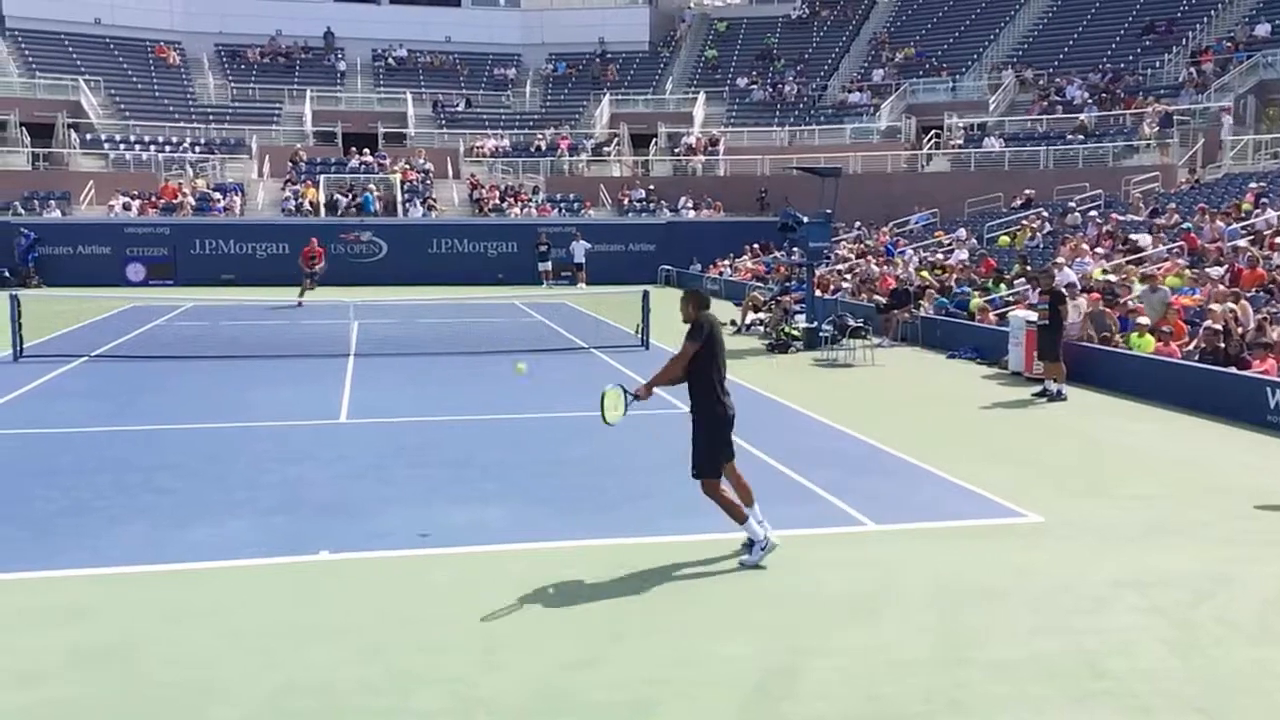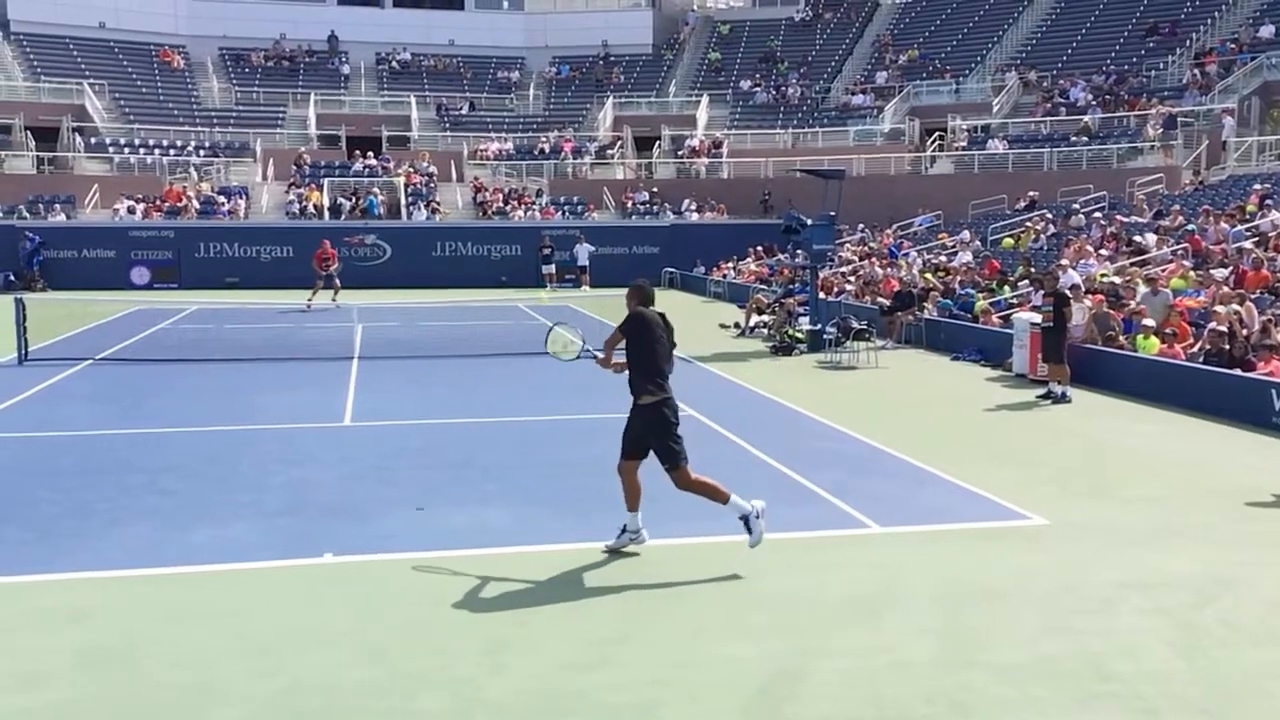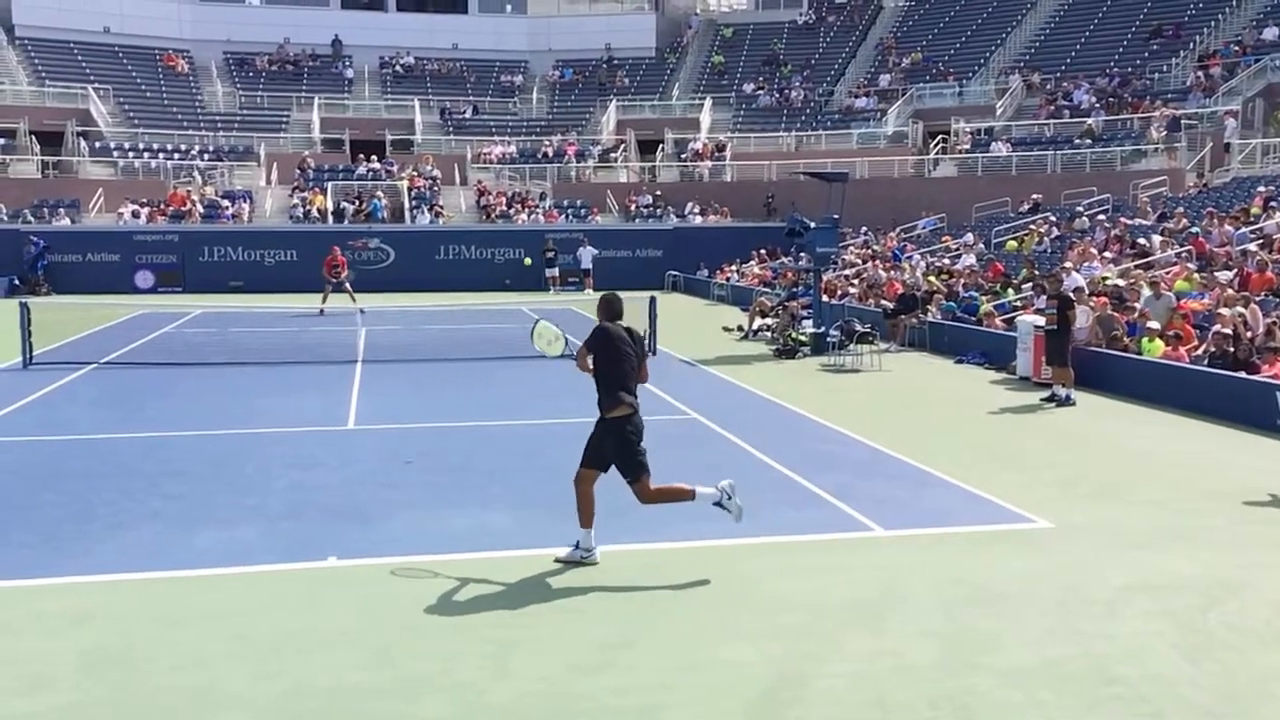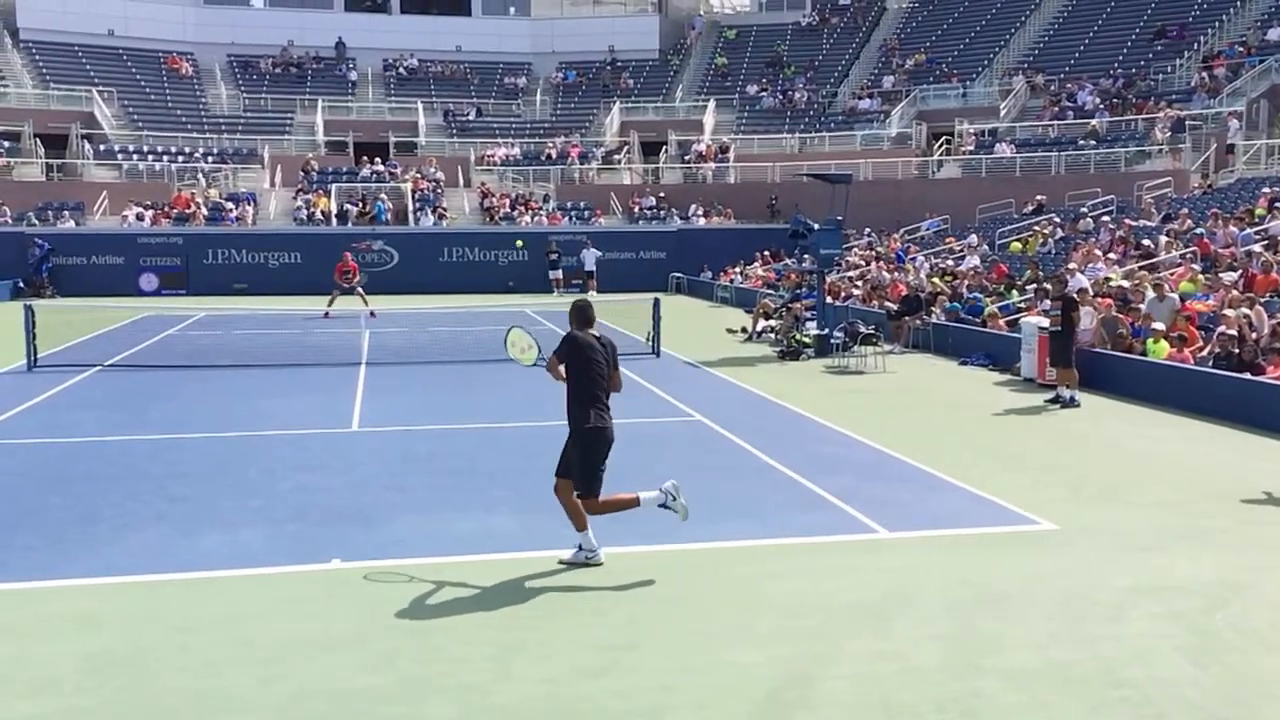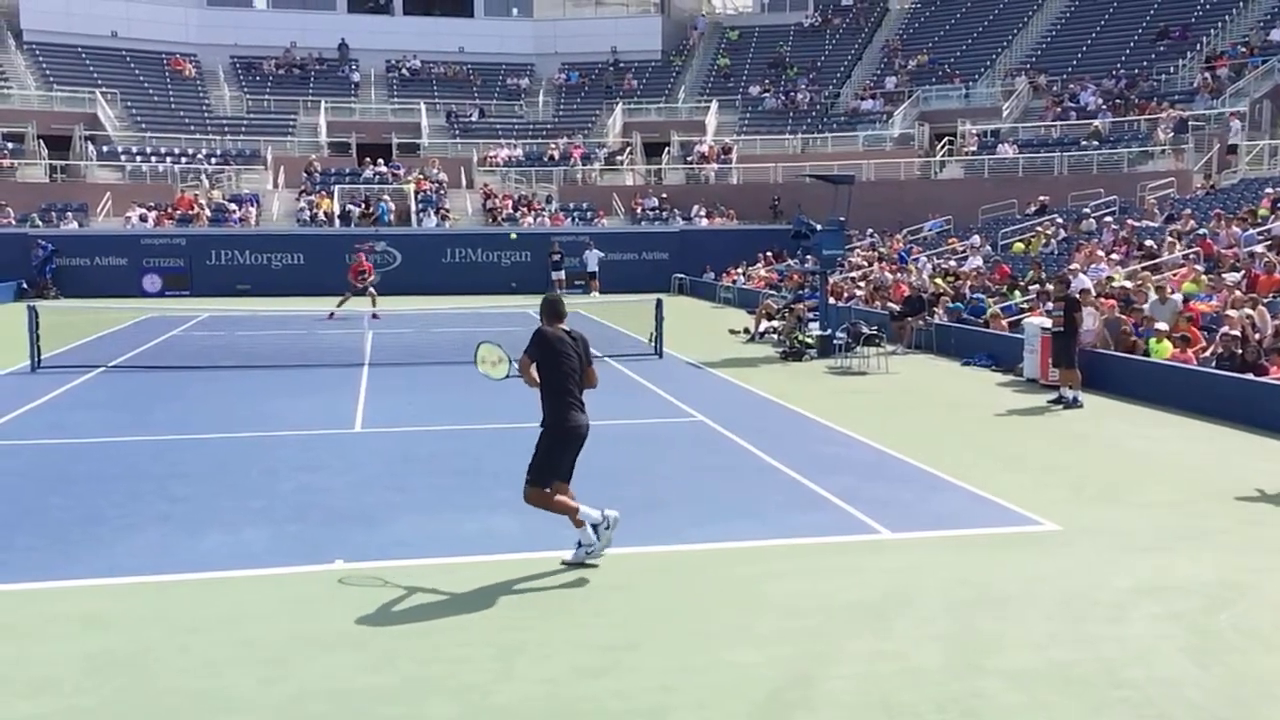
dt=0.7s
person 1, frame 1
left shoulder: (704, 323)
right shoulder: (701, 328)
left elbow: (679, 360)
right elbow: (683, 373)
left wrist: (648, 384)
right wrist: (654, 384)
left hip: (711, 414)
right hip: (714, 412)
left knee: (710, 486)
right knee: (729, 471)
left ankle: (759, 538)
right ankle: (758, 525)
person 1, frame 2
left shoulder: (638, 316)
right shoulder: (663, 323)
left elbow: (610, 343)
left wrist: (607, 360)
right wrist: (629, 364)
left hip: (657, 408)
right hip: (644, 407)
left knee: (683, 479)
right knee: (626, 468)
left ankle: (747, 511)
right ankle: (633, 529)
person 1, frame 3
left shoulder: (603, 332)
right shoulder: (634, 337)
left elbow: (581, 357)
right elbow: (643, 377)
left wrist: (588, 367)
left hip: (621, 423)
right hip: (611, 422)
left knee: (645, 492)
right knee: (582, 479)
left ankle: (718, 494)
right ankle: (586, 547)
person 1, frame 4
left shoulder: (573, 340)
right shoulder: (607, 344)
left elbow: (552, 366)
right elbow: (616, 385)
left wrist: (564, 376)
left hip: (591, 432)
right hip: (588, 430)
left knee: (592, 505)
right knee: (562, 488)
left ankle: (662, 496)
right ankle: (589, 549)
person 1, frame 5
left shoulder: (543, 335)
right shoulder: (580, 339)
left elbow: (524, 368)
right elbow: (592, 381)
left wrist: (536, 380)
left hip: (561, 426)
right hip: (578, 423)
left knee: (533, 494)
right knee: (558, 487)
left ankle: (599, 519)
right ankle: (588, 543)
